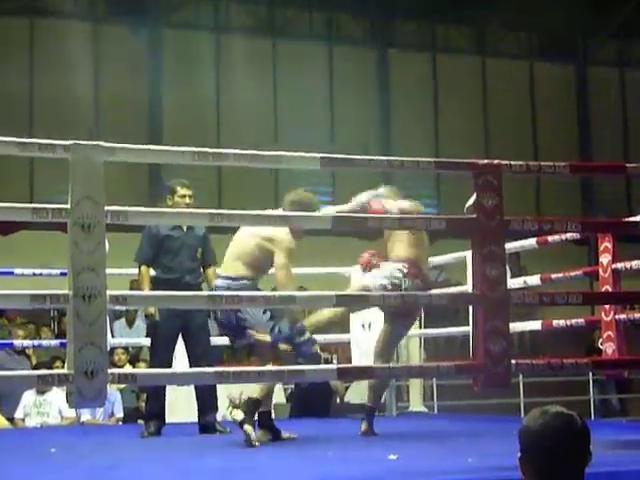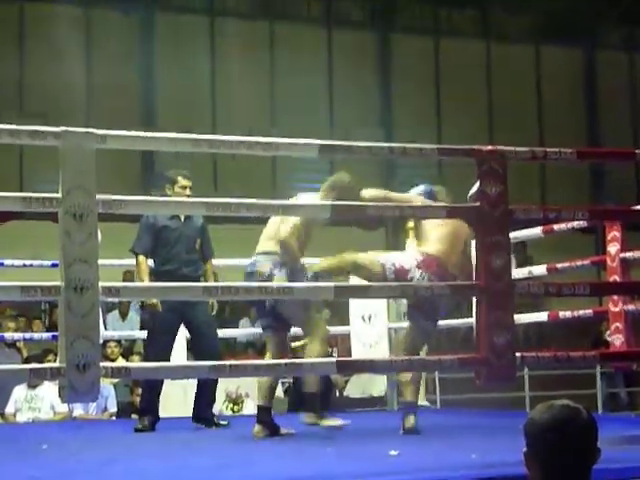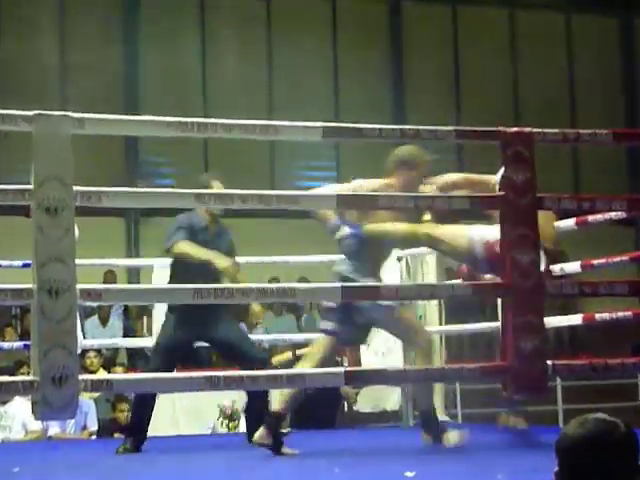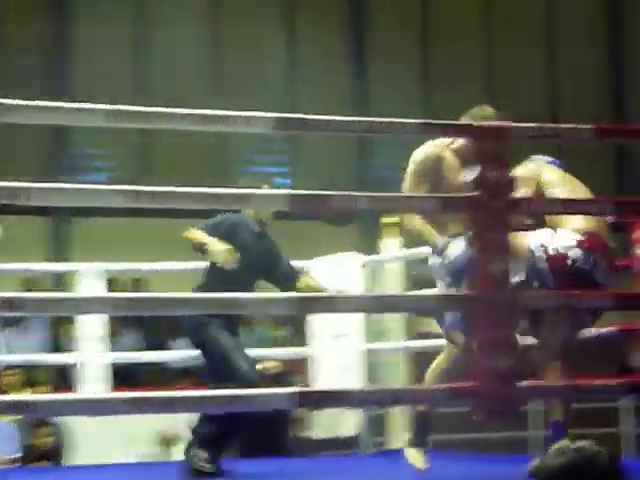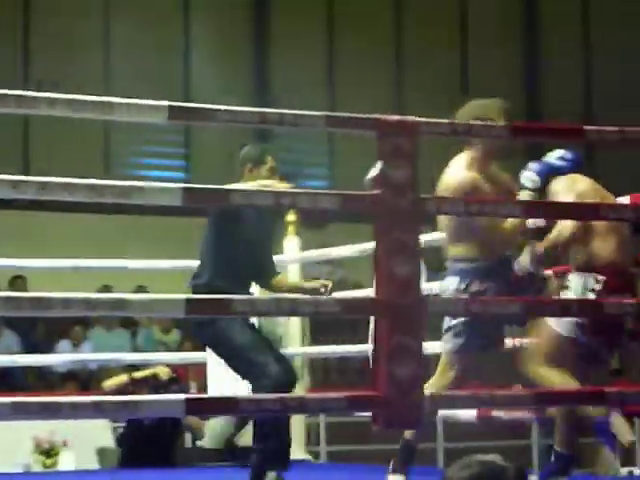
dt=0.3s
person 1, frame 1
left shoulder: (269, 221)
right shoulder: (283, 238)
left elbow: (322, 214)
right elbow: (285, 290)
left wrist: (352, 206)
right wrist: (301, 334)
left hip: (226, 291)
right hip: (236, 293)
left knee: (268, 357)
right knee: (283, 353)
left ankle: (267, 427)
person 1, frame 2
left shoulder: (311, 201)
right elbow: (286, 236)
right wrist: (300, 273)
left hip: (264, 272)
right hip: (272, 269)
left knee: (276, 348)
right knee: (319, 334)
left ankle: (264, 420)
right ankle: (314, 409)
person 1, frame 3
right shoulder: (372, 190)
right wrist: (341, 228)
left hip: (355, 280)
right hip: (360, 280)
left knee: (319, 357)
right knee: (421, 341)
left ankle: (270, 429)
right ankle: (432, 427)
person 1, frame 4
left shoulder: (480, 166)
right shoulder: (430, 155)
right elbow: (410, 215)
right wrist: (442, 245)
right hip: (457, 257)
right knee: (459, 348)
right ankle: (418, 435)
person 1, frame 5
left shoulder: (489, 167)
right shoulder: (463, 180)
left elbow: (514, 197)
right elbow: (500, 236)
left hip: (497, 267)
right hip: (471, 278)
right knee: (450, 377)
person 2, frame 1
left shoulder: (200, 232)
right shoulder: (156, 229)
left elbow: (209, 267)
right elbow: (144, 266)
left knee: (203, 361)
right knee: (160, 362)
left ankle: (208, 419)
right ankle: (154, 420)
person 2, frame 2
left shoulder: (198, 222)
right shoulder: (153, 219)
left elbow: (207, 260)
right elbow: (142, 256)
right hip: (165, 296)
left knee: (210, 351)
right knee: (157, 356)
left ankle: (204, 411)
right ankle: (148, 414)
person 2, frame 3
left shoulder: (224, 232)
right shoulder: (186, 222)
right elbow: (177, 247)
left wrist: (250, 301)
right wrist: (213, 257)
left hip: (216, 311)
right hip: (183, 311)
left knee: (257, 361)
right knee: (155, 373)
left ankle: (259, 428)
right ankle: (134, 437)
person 2, frame 4
left shoulder: (266, 245)
right shoulder: (230, 224)
left elbow: (294, 279)
right elbow: (191, 233)
left wrist: (328, 291)
right wrist: (212, 243)
left hip: (227, 323)
right hip: (205, 318)
left knee: (231, 388)
right knee: (245, 378)
right ankle: (200, 445)
person 2, frame 5
left shoulder: (265, 218)
right shoulder: (231, 206)
left elbow: (267, 278)
left wrist: (308, 287)
right wrist: (262, 188)
left knee: (286, 376)
right knee: (270, 376)
person 3, frame 1
left shoulder: (402, 210)
right shoulder: (411, 234)
left elbow: (414, 208)
left wrist: (387, 207)
right wrist: (377, 260)
left hip: (400, 273)
right hip: (417, 288)
right knee: (382, 355)
person 3, frame 2
left shoulder: (425, 205)
right shoulder: (465, 229)
left elbow: (382, 196)
right elbow: (466, 277)
left hip: (419, 266)
left knee: (352, 260)
right knee: (410, 351)
person 3, frame 3
left shoulder: (502, 186)
right shoulder: (542, 214)
left elbow: (455, 182)
right wrist: (480, 273)
left hip: (503, 245)
left knee: (426, 232)
left ankle: (358, 232)
person 3, frame 4
left shoulder: (537, 173)
right shoulder: (568, 188)
left hip: (574, 249)
right hip: (598, 273)
right knee: (552, 351)
right ankle: (557, 434)
person 3, frame 5
left shoulder: (562, 184)
right shoulder: (594, 195)
left elbow: (571, 227)
left wrist: (534, 254)
left hip: (591, 284)
left knee: (538, 364)
right knee: (573, 375)
left ankle: (606, 425)
